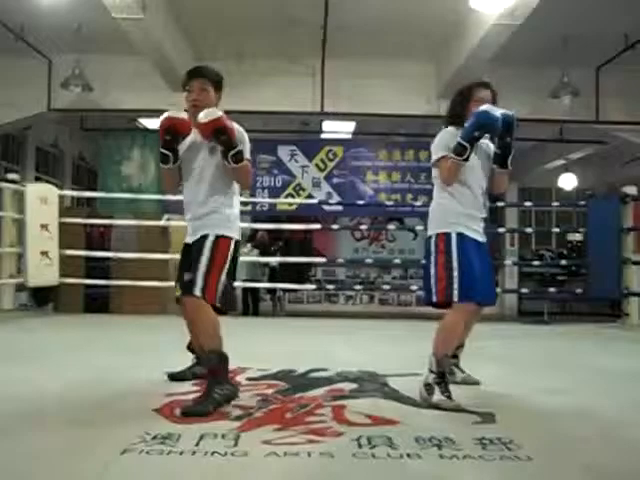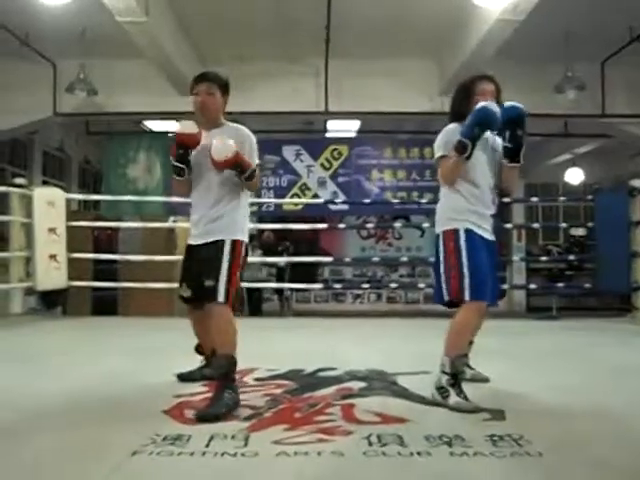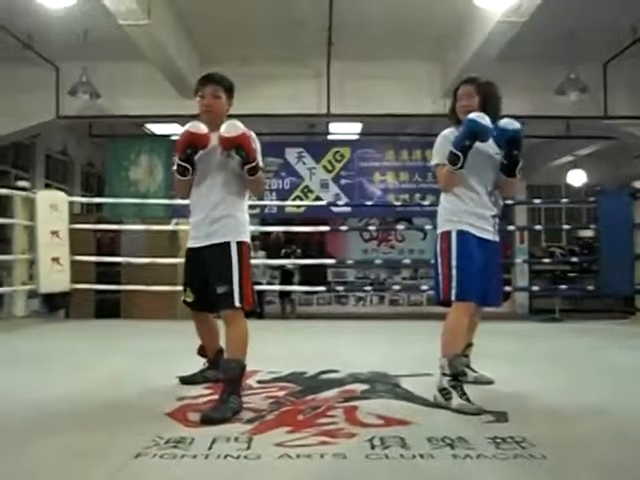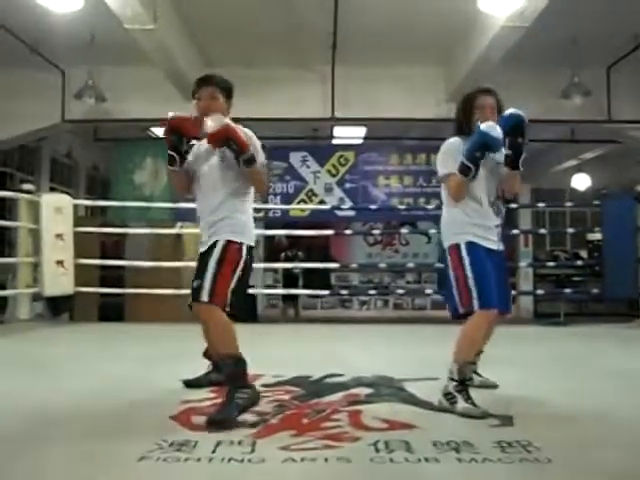
dt=0.7s
person 1, frame 1
left shoulder: (232, 130)
right shoulder: (183, 135)
left elbow: (246, 181)
right elbow: (170, 186)
left wrist: (229, 146)
right wrist: (167, 150)
left hip: (219, 227)
right hip: (194, 229)
left knee: (196, 297)
right knee: (186, 301)
left ankle: (220, 380)
right ankle: (202, 360)
person 1, frame 2
left shoulder: (240, 135)
right shoulder: (192, 140)
left elbow: (254, 184)
right elbow: (182, 191)
left wrist: (242, 168)
right wrist: (179, 160)
left hip: (228, 232)
right hip: (198, 232)
left knee: (218, 302)
right knee: (194, 302)
left ankle: (227, 387)
right ankle: (212, 361)
person 1, frame 3
left shoulder: (242, 137)
right shoulder: (193, 141)
left elbow: (258, 189)
right elbow: (181, 192)
left wrist: (248, 159)
right wrist: (183, 160)
left hip: (229, 235)
right hip: (198, 236)
left knee: (231, 308)
right knee: (198, 306)
left ankle: (233, 390)
right ankle: (215, 364)
person 1, frame 4
left shoulder: (241, 139)
right shoulder: (198, 147)
left elbow: (260, 185)
right elbow: (180, 187)
left wrist: (241, 151)
right wrist: (175, 150)
left hip: (233, 237)
right hip: (211, 238)
left knee: (208, 305)
right knee: (205, 306)
left ankle: (240, 386)
right ankle: (220, 368)
person 2, frame 1
left shoulder: (486, 144)
right shoulder: (449, 135)
left elbow: (499, 188)
right elbow: (446, 176)
left wrist: (504, 147)
right wrist: (468, 139)
left hip: (475, 230)
right hip: (450, 230)
left knee: (476, 304)
right knee: (461, 304)
left ankle: (451, 364)
right ankle: (433, 379)
person 2, frame 2
left shoulder: (493, 138)
right shoulder: (452, 132)
left elbow: (508, 184)
right elbow: (447, 177)
left wrist: (514, 141)
right wrist: (469, 137)
left hip: (484, 228)
right hip: (458, 226)
left knee: (481, 303)
right knee: (473, 302)
left ankle: (460, 363)
right ankle: (446, 381)
person 2, frame 3
left shoulder: (497, 140)
right shoulder: (449, 137)
left elbow: (507, 191)
right elbow: (445, 184)
left wrist: (512, 155)
right wrist: (462, 147)
left hip: (488, 231)
right hip: (458, 228)
left knee: (477, 304)
right knee: (463, 302)
left ankle: (462, 364)
right ankle: (447, 382)
person 2, frame 4
left shoulder: (498, 148)
right shoulder: (454, 147)
left elbow: (511, 192)
right elbow: (453, 194)
left wrist: (515, 148)
right wrist: (474, 157)
left hip: (491, 239)
right hip: (463, 238)
left knee: (494, 311)
right knee: (483, 311)
left ankle: (469, 369)
right ankle: (453, 387)
